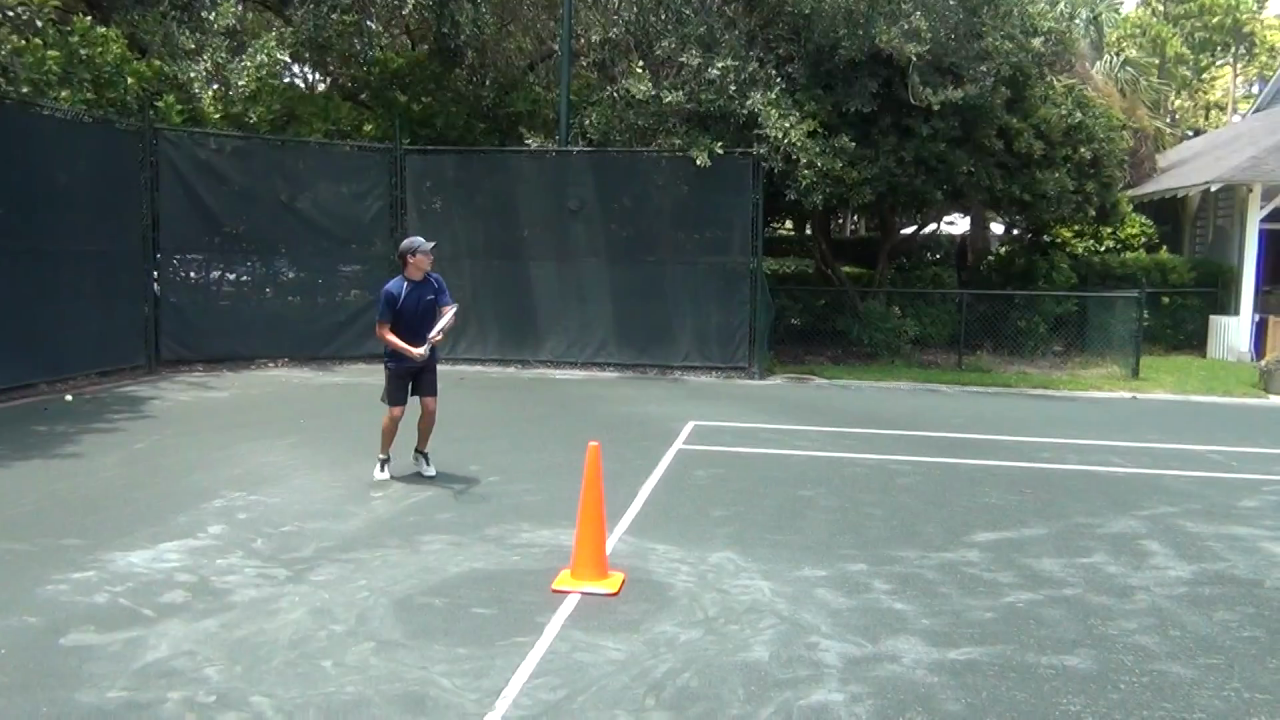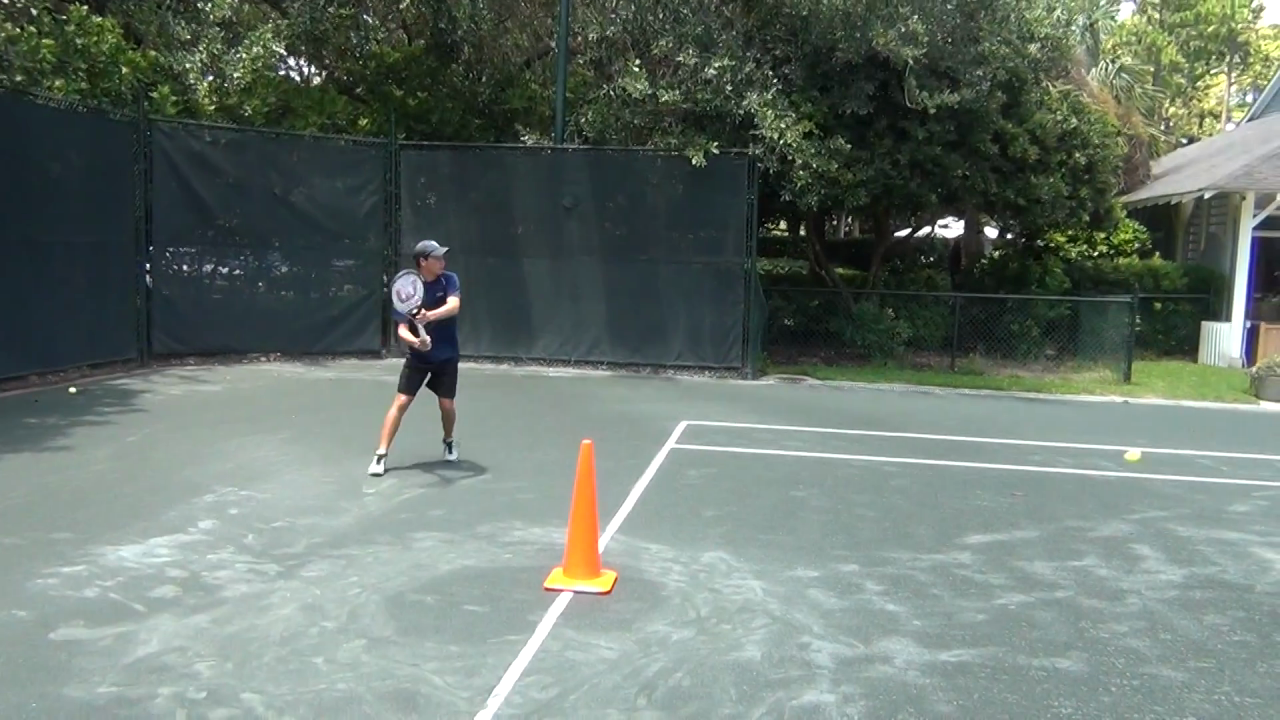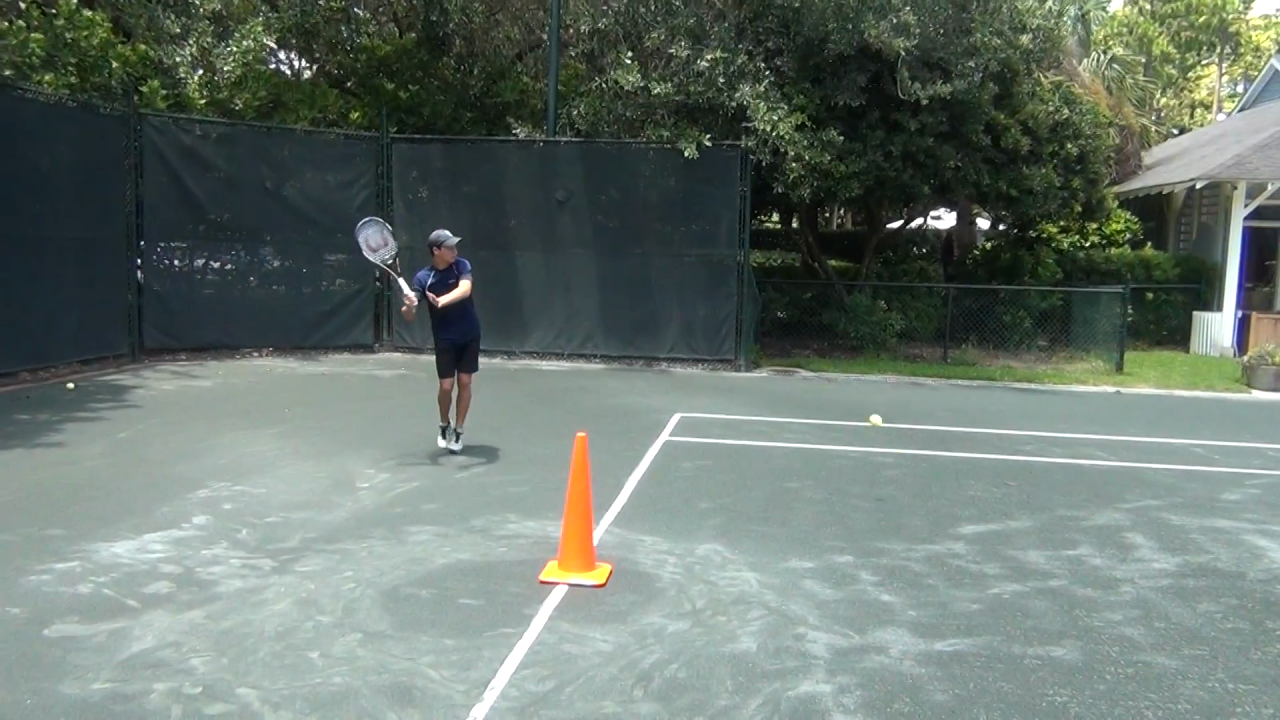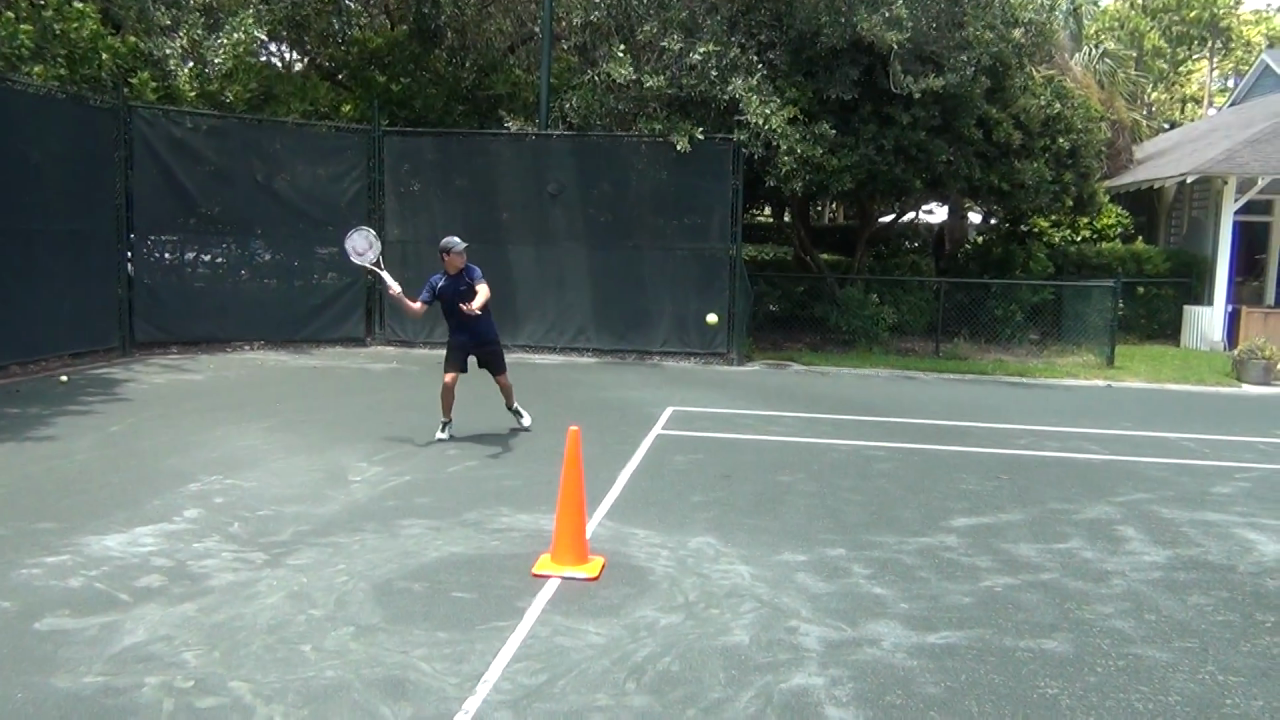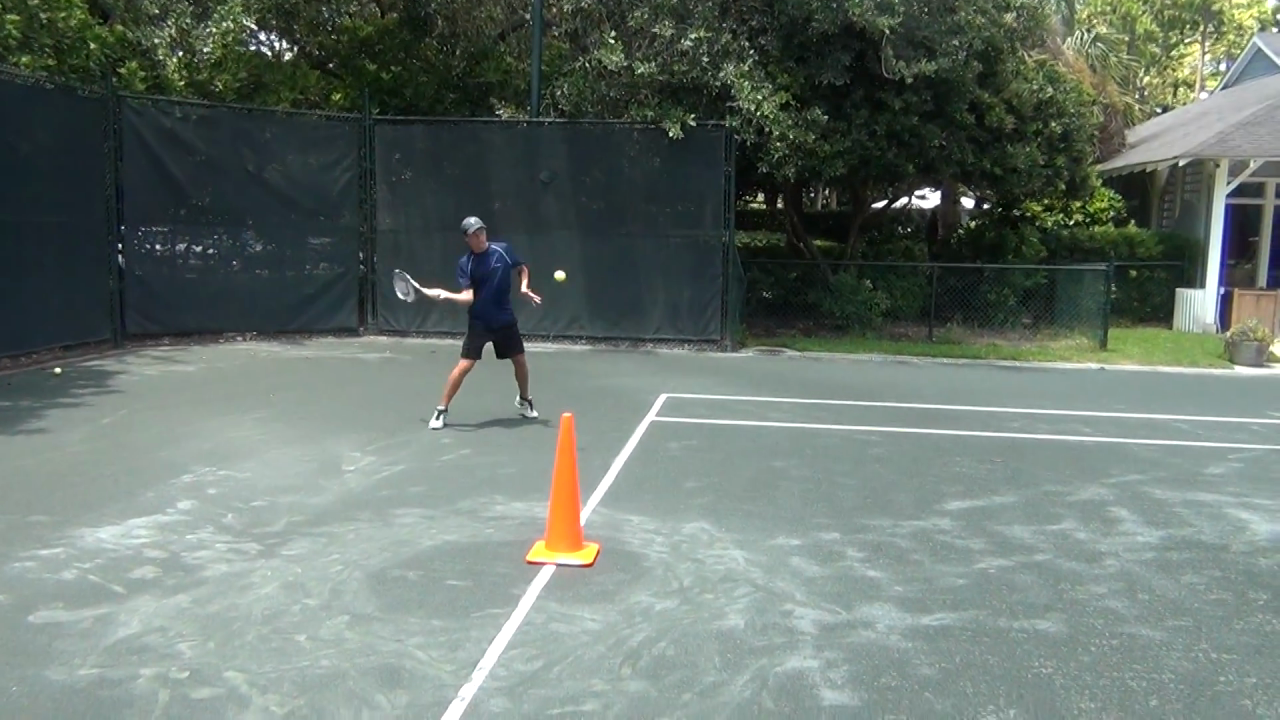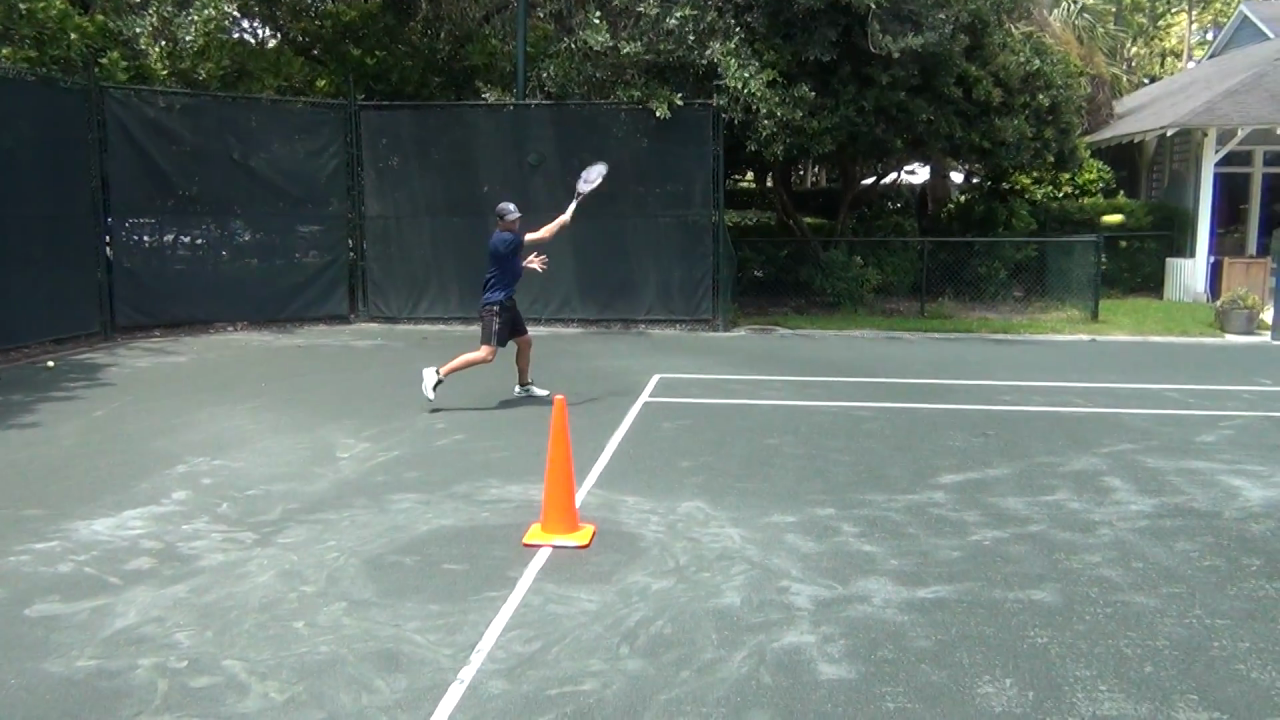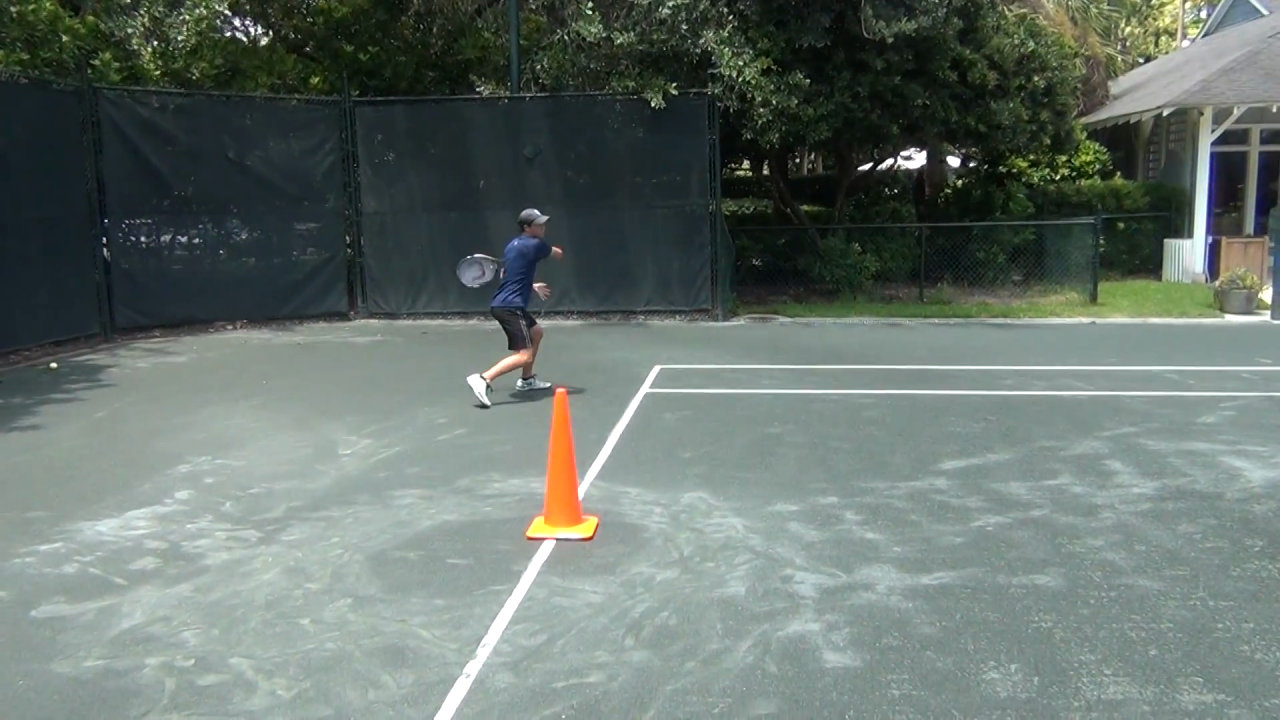
dt=0.2s
person 1, frame 1
left shoulder: (435, 282)
right shoulder: (392, 291)
left elbow: (447, 312)
right elbow: (382, 332)
left wrist: (441, 330)
right wrist: (410, 351)
left hip: (426, 357)
right hip: (398, 361)
left knee: (430, 408)
right knee: (396, 413)
left ankle: (421, 453)
right ankle: (383, 459)
person 1, frame 2
left shoulder: (449, 280)
left elbow: (454, 306)
right elbow: (402, 330)
left wrist: (431, 316)
right wrist: (415, 341)
left hip: (447, 356)
right hip: (418, 355)
left knee: (447, 406)
right knee: (400, 403)
left ankle: (448, 442)
right ankle: (381, 455)
person 1, frame 3
left shoulder: (461, 266)
right shoulder: (422, 278)
left elbow: (465, 290)
right elbow: (410, 316)
left wrist: (443, 301)
right wrist: (408, 306)
left hip: (469, 335)
right hip: (444, 338)
left knee: (464, 382)
right knee: (446, 386)
left ankle: (458, 431)
right ankle: (444, 426)
person 1, frame 4
left shoulder: (472, 272)
right shoulder: (436, 283)
left elbow: (485, 292)
right elbow: (418, 311)
left wrist: (475, 306)
right wrist: (400, 298)
left hip: (486, 337)
right hip: (459, 339)
left knee: (502, 380)
right knee: (449, 381)
left ankle: (513, 408)
right ankle: (446, 422)
person 1, frame 5
left shoulder: (502, 250)
right shoulder: (465, 264)
left elbow: (523, 269)
right elbow: (467, 298)
left wrist: (524, 287)
right wrist: (443, 294)
left hip: (505, 319)
right hip: (479, 322)
left knee: (520, 361)
right knee: (464, 367)
left ankle: (524, 400)
right ankle: (441, 410)
person 1, frame 6
left shoulder: (511, 235)
right shoulder: (506, 239)
right elbow: (541, 236)
left wrist: (526, 264)
right wrist: (562, 220)
left hip: (506, 301)
right hip: (495, 304)
left knee: (525, 342)
right knee: (486, 355)
left ankle: (524, 385)
right ankle: (438, 374)
person 1, frame 7
left shoulder: (512, 245)
right shoulder: (534, 245)
right elbow: (558, 254)
left wrist: (531, 286)
left hip: (501, 304)
right hip: (510, 307)
left knee: (537, 333)
right knee: (524, 357)
left ankle: (526, 379)
right ankle: (483, 379)
